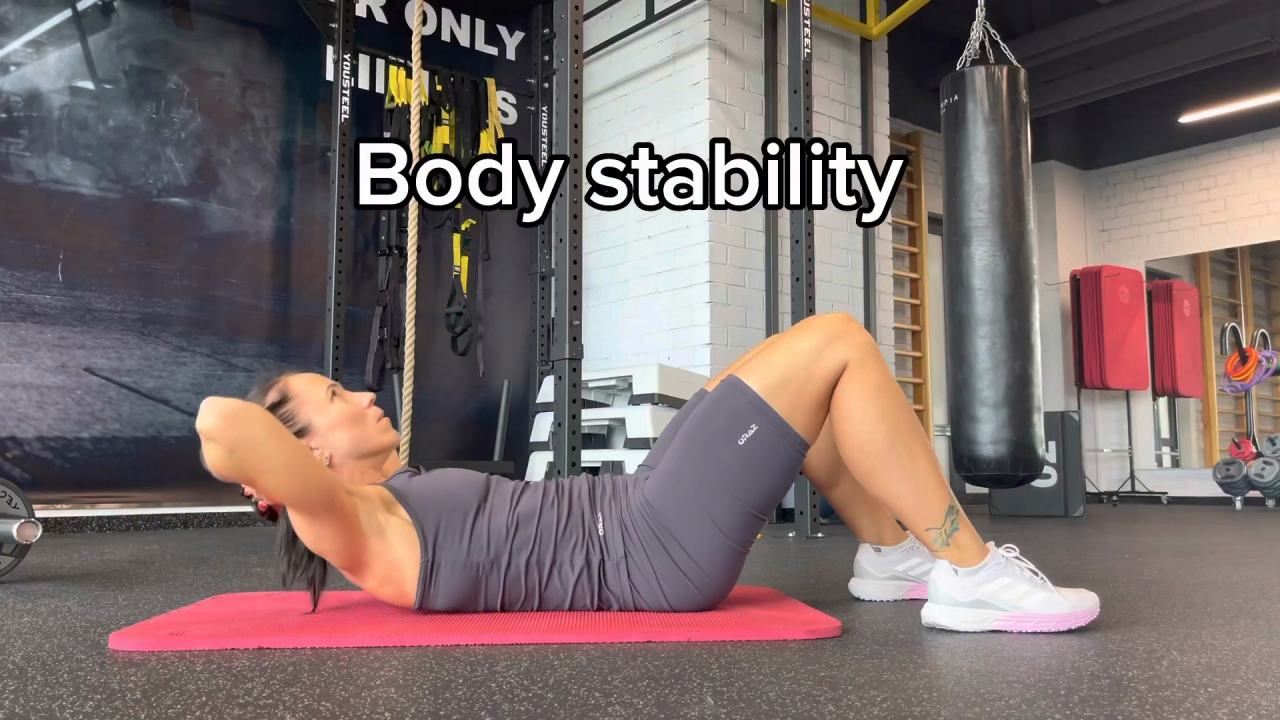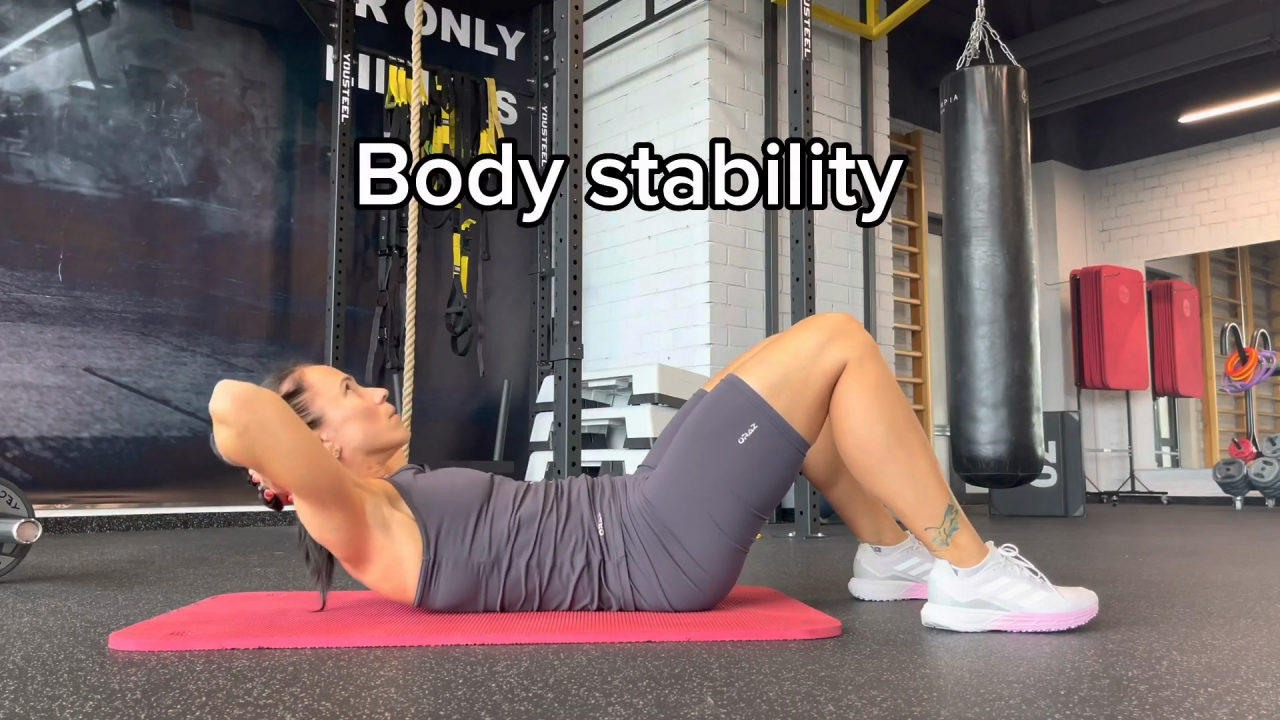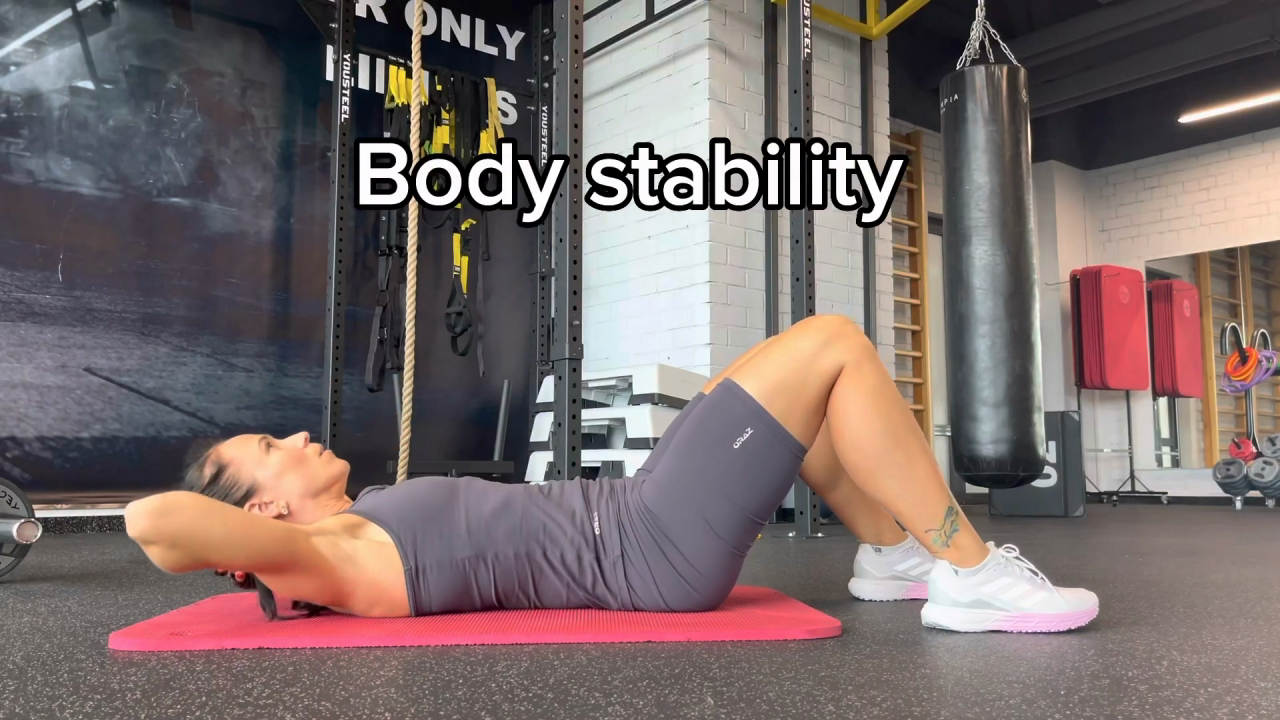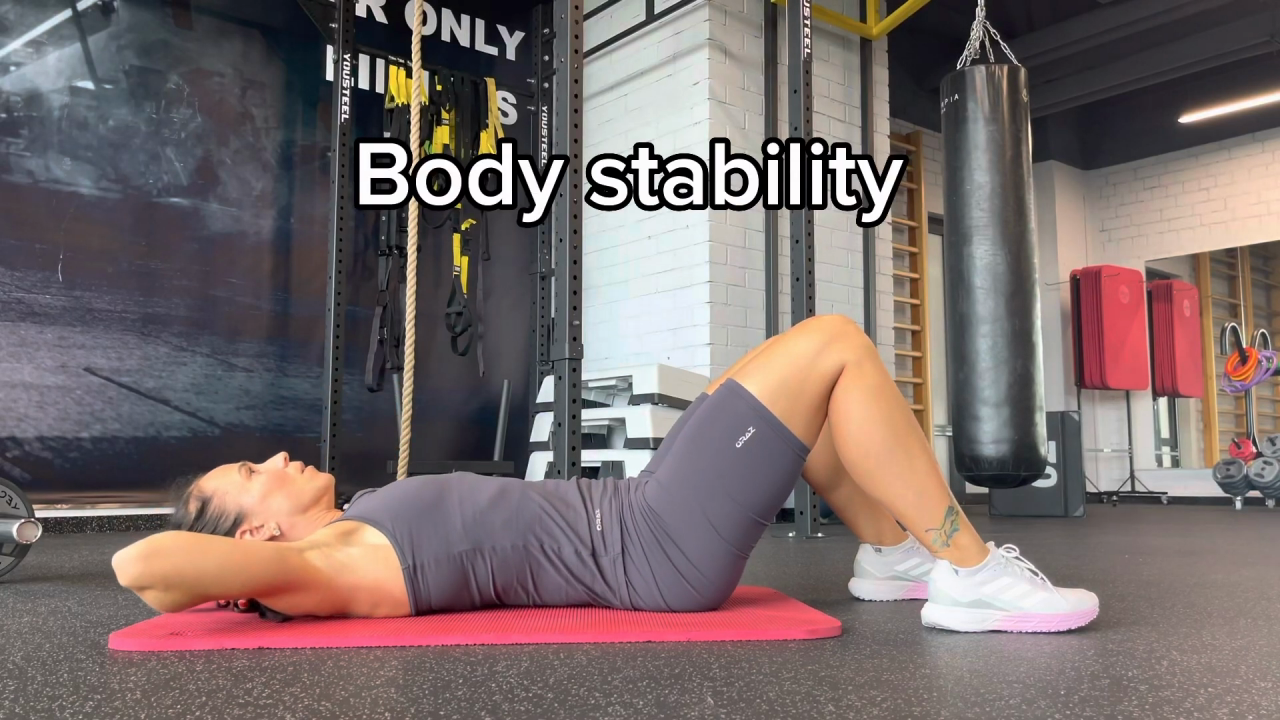
dt=0.5s
person 1, frame 1
left shoulder: (384, 510)
right shoulder: (362, 533)
right elbow: (222, 419)
right wrist: (257, 469)
left hip: (636, 521)
right hip: (659, 553)
left knee: (815, 373)
right knee: (838, 343)
left ankle: (891, 556)
right ankle: (971, 576)
person 1, frame 2
left shoulder: (390, 502)
right shoulder: (363, 525)
right elbow: (234, 401)
right wrist: (273, 463)
left hip: (635, 518)
right hip: (657, 553)
left knee: (811, 373)
right knee: (838, 343)
left ankle: (891, 554)
right ankle: (971, 576)
person 1, frame 3
left shoulder: (361, 528)
right shoulder: (339, 562)
right elbow: (150, 520)
right wrist: (250, 550)
left hip: (635, 519)
right hip: (658, 551)
left knee: (807, 371)
right knee: (836, 344)
left ankle: (890, 556)
right ankle: (973, 576)
person 1, frame 4
left shoulder: (351, 534)
right shoulder: (332, 568)
right elbow: (141, 566)
right wrist: (204, 563)
left hip: (631, 513)
right hip: (659, 551)
left knee: (802, 376)
right knee: (836, 343)
left ankle: (892, 555)
right ankle: (972, 576)
